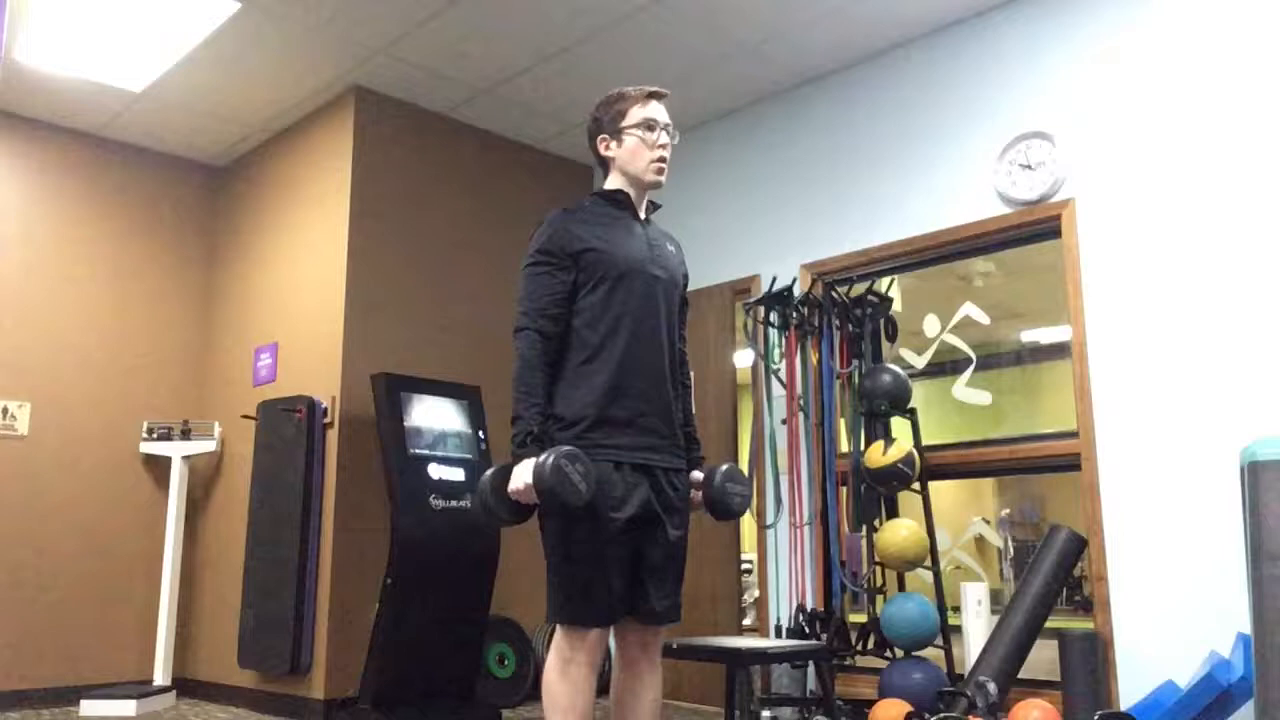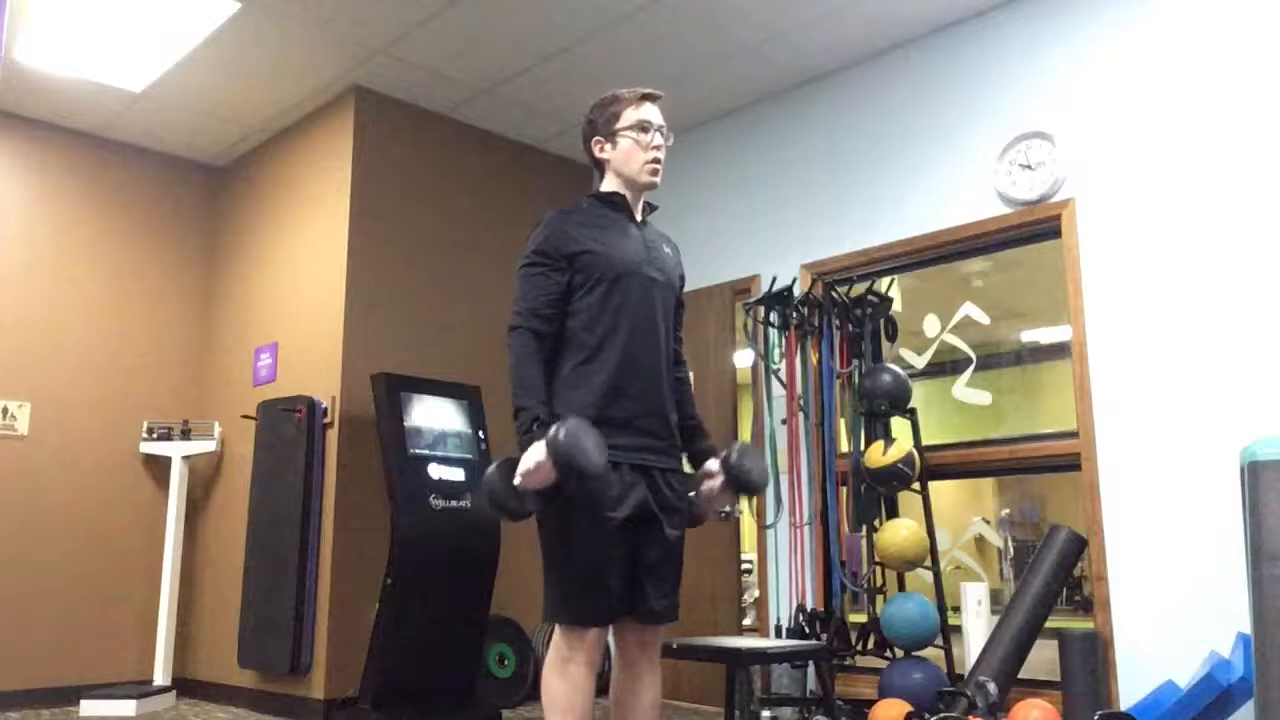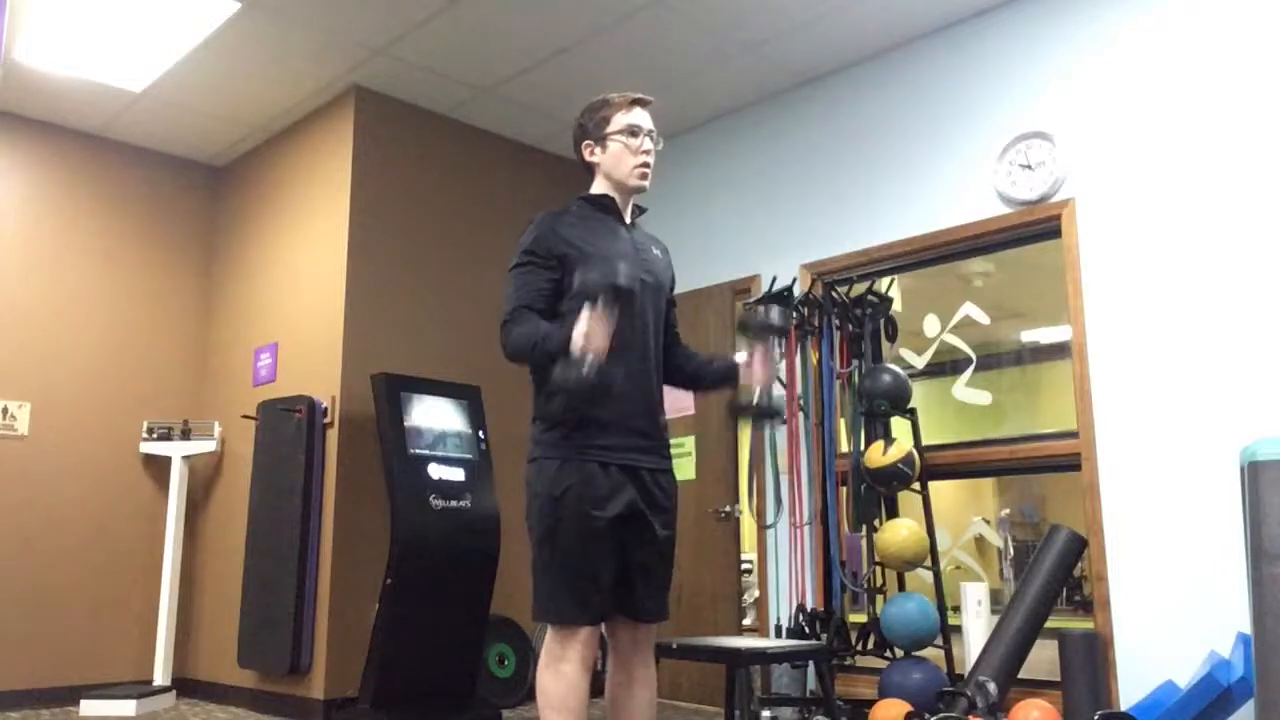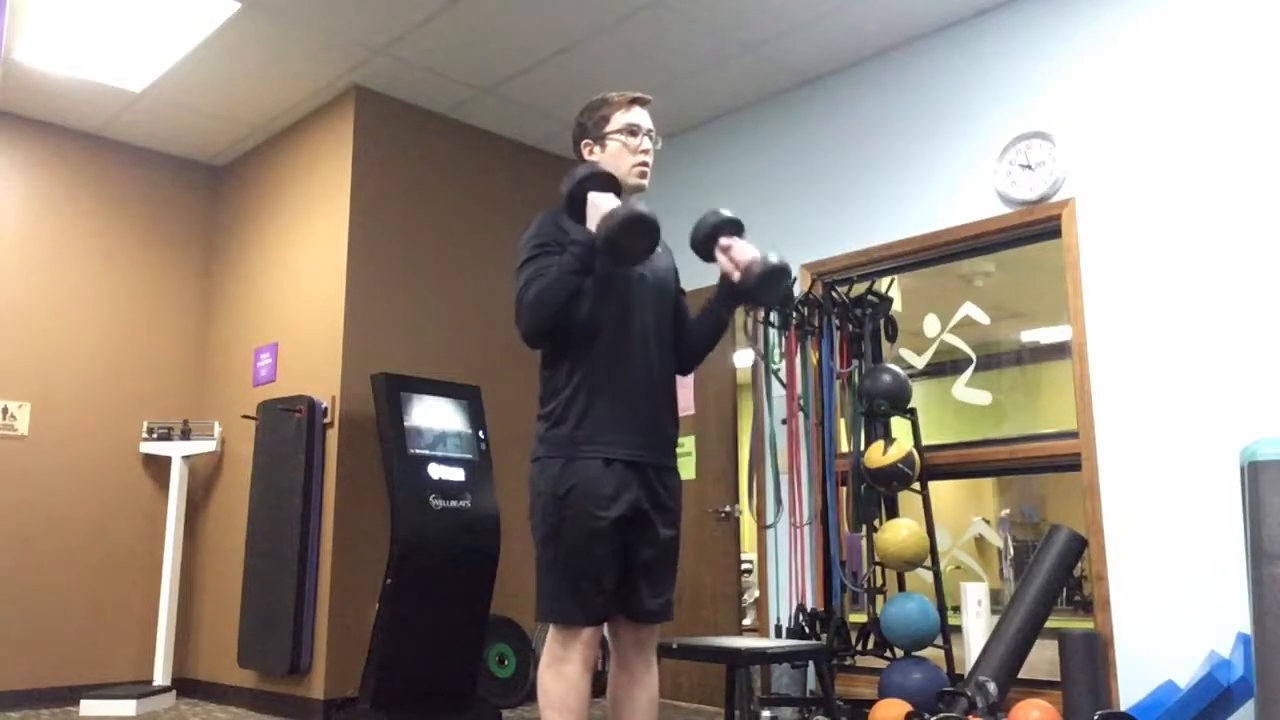
dt=0.3s
person 1, frame 1
left shoulder: (669, 247)
right shoulder: (569, 228)
right elbow: (533, 342)
left wrist: (694, 459)
right wrist: (528, 447)
left hip: (661, 467)
right hip: (590, 462)
left knee: (646, 633)
right knee: (582, 631)
person 1, frame 2
left shoulder: (664, 248)
right shoulder: (566, 230)
right elbow: (527, 337)
left wrist: (703, 450)
right wrist: (534, 432)
left hip: (658, 465)
left knee: (645, 632)
right knee: (580, 629)
person 1, frame 3
left shoulder: (654, 250)
right shoulder: (556, 231)
right elbow: (514, 332)
left wrist: (727, 370)
right wrist: (567, 339)
left hip: (647, 464)
right hip: (577, 459)
left knee: (638, 631)
right knee: (574, 629)
person 1, frame 4
left shoulder: (655, 248)
right shoulder: (559, 227)
left elbow: (681, 354)
right elbow: (533, 321)
left wrist: (729, 291)
right wrist: (589, 242)
left hip: (652, 462)
right hip: (580, 459)
left knee: (640, 631)
right knee: (575, 629)
